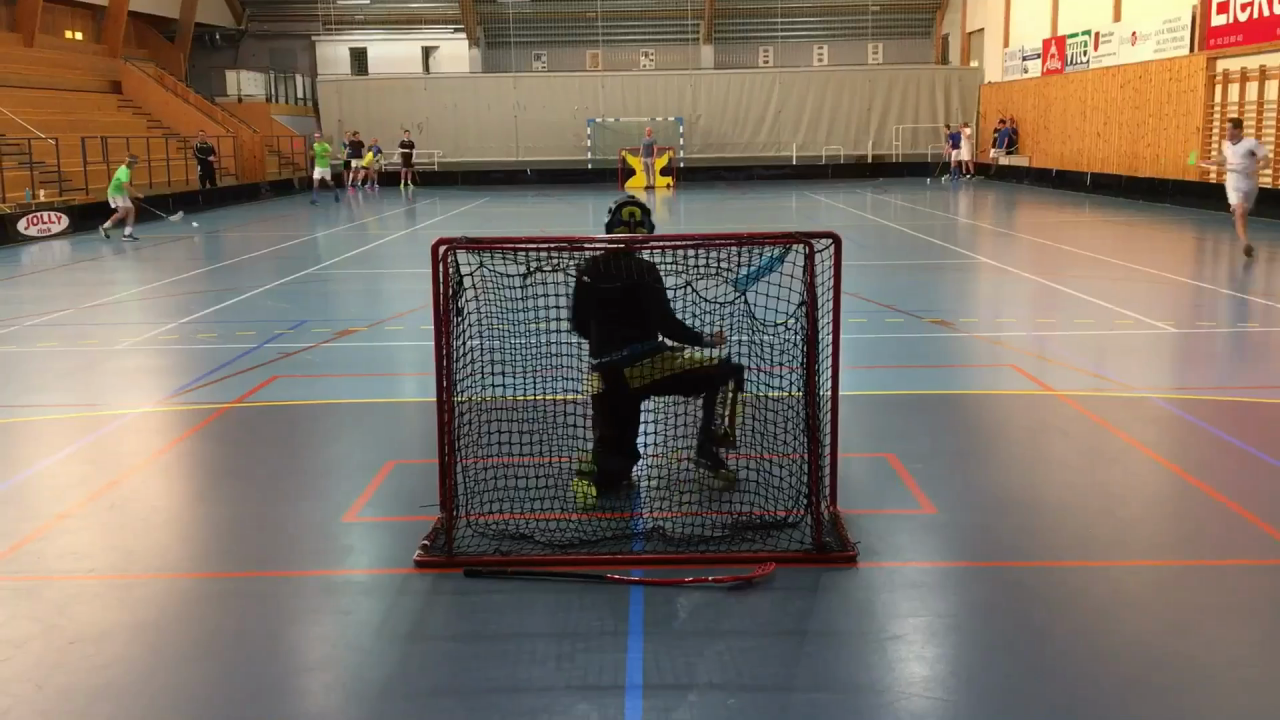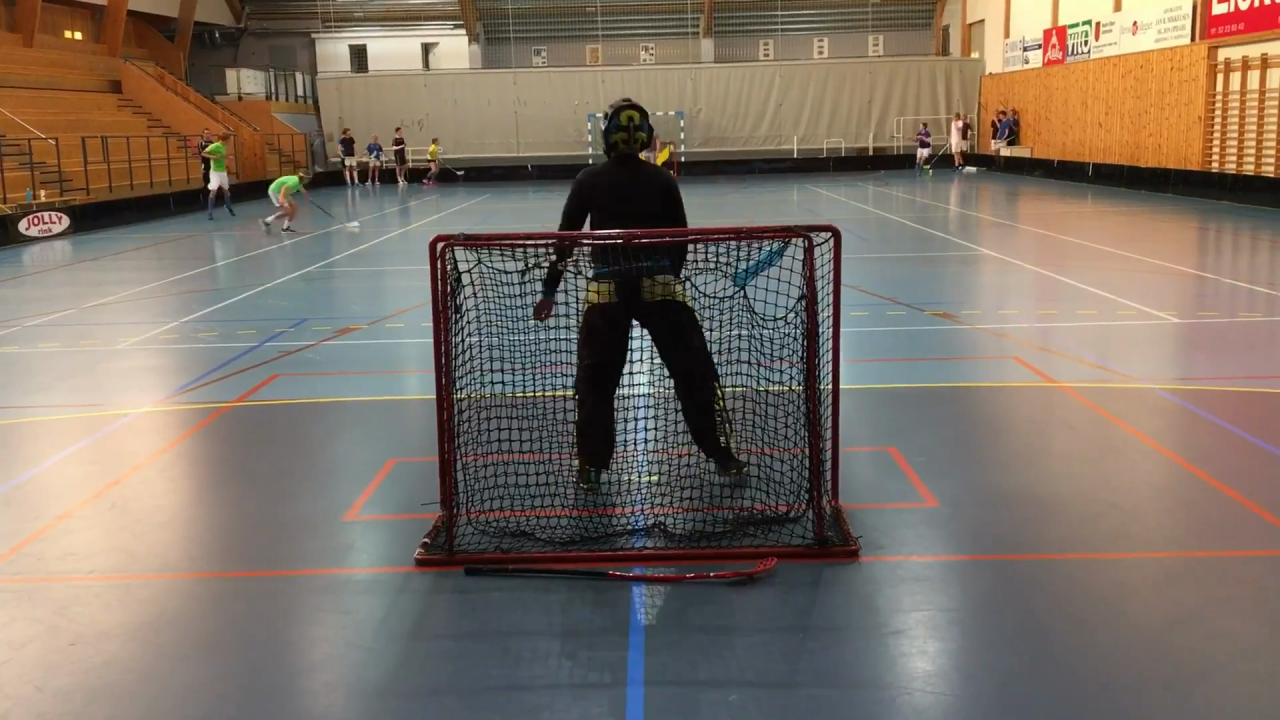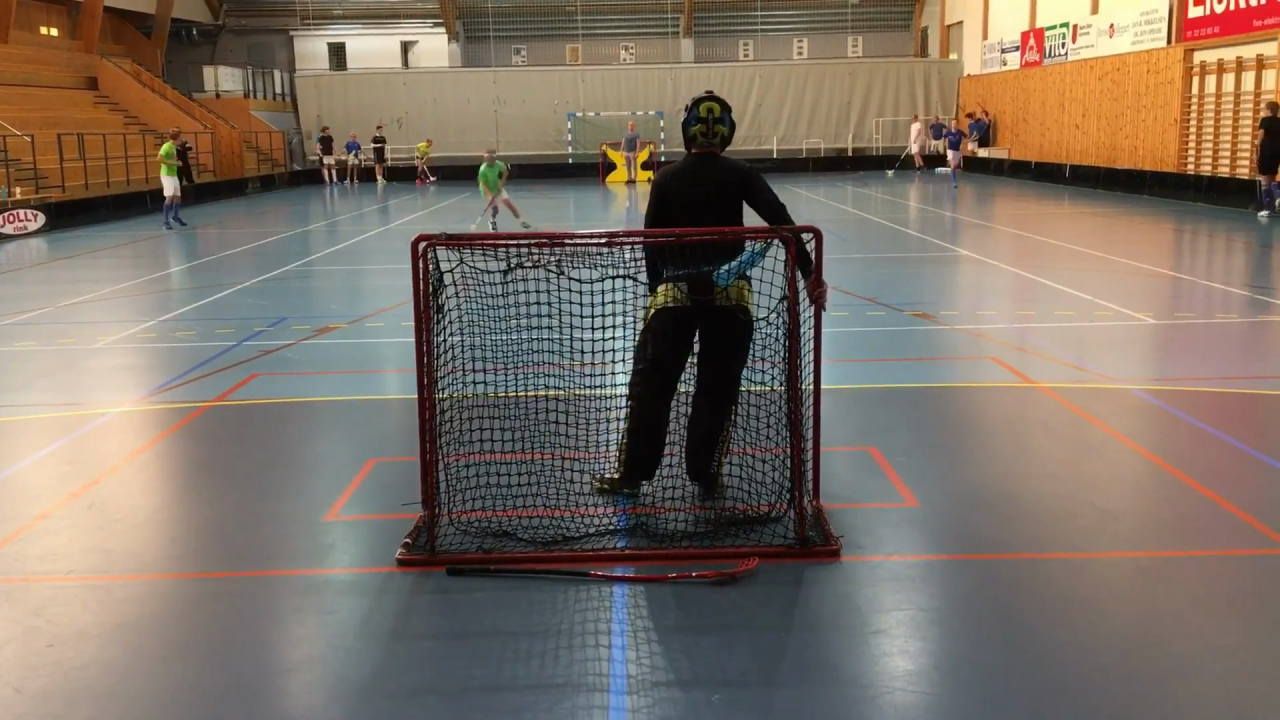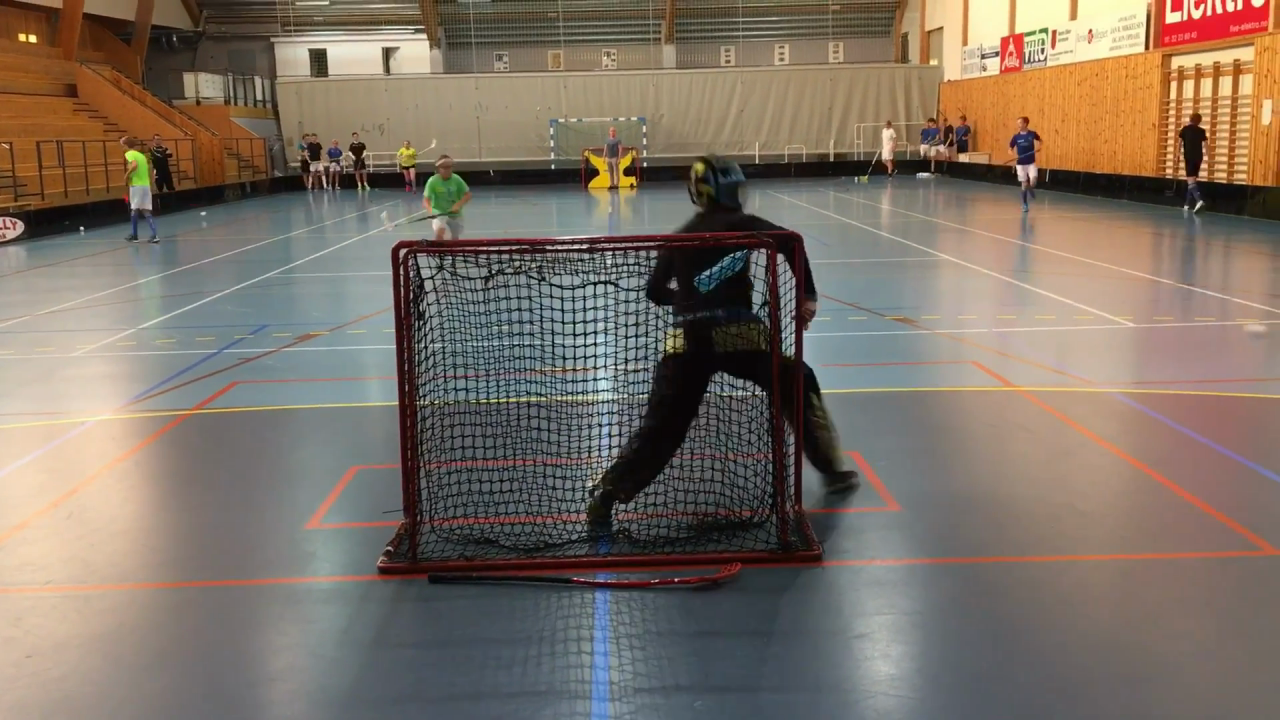
dt=0.7s
person 1, frame 1
left shoulder: (587, 271)
right shoulder: (645, 270)
left elbow: (581, 324)
right elbow: (667, 324)
right wrist: (704, 339)
left hip: (607, 376)
right hip: (651, 364)
left knee: (615, 453)
right knee: (727, 372)
left ankle: (597, 476)
right ankle: (711, 452)
person 1, frame 2
left shoulder: (588, 181)
right shoulder: (662, 180)
left elbow: (566, 238)
right elbow: (679, 240)
left wrist: (548, 292)
right wrist: (671, 280)
left hip: (608, 289)
right hip: (660, 285)
left knee: (595, 382)
right knee: (695, 370)
left ankle: (591, 467)
right ankle: (720, 455)
person 1, frame 3
left shoulder: (667, 178)
right shoulder: (740, 175)
left elbow: (652, 241)
right elbow: (781, 222)
left wrist: (657, 287)
right wrist: (809, 274)
left hip: (675, 292)
right hip: (728, 293)
left knee: (651, 386)
right knee: (717, 389)
left ankle: (631, 473)
right ankle: (704, 475)
person 1, frame 4
left shoulder: (680, 237)
right shoulder: (737, 222)
left elbow: (654, 290)
right elbow: (790, 246)
right wrist: (808, 296)
left hip: (687, 342)
right hip: (733, 332)
left knee: (659, 430)
right knee: (798, 382)
left ankle: (609, 489)
right ankle: (830, 468)
